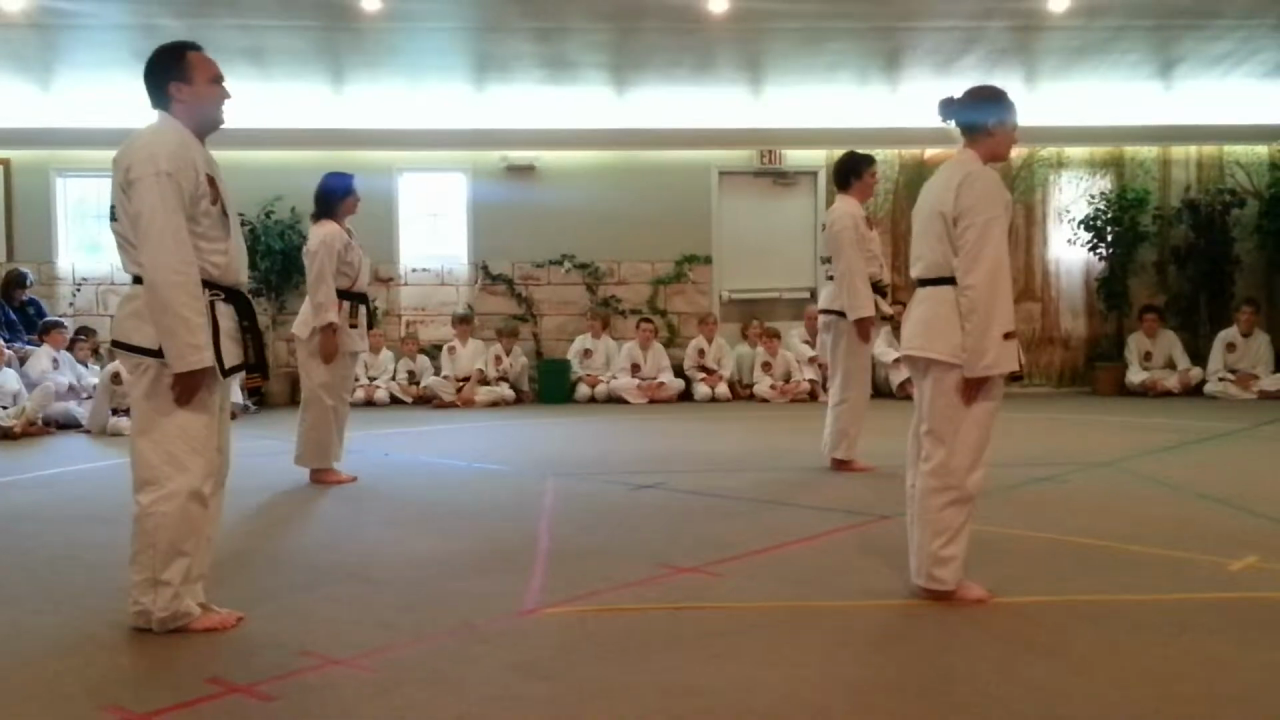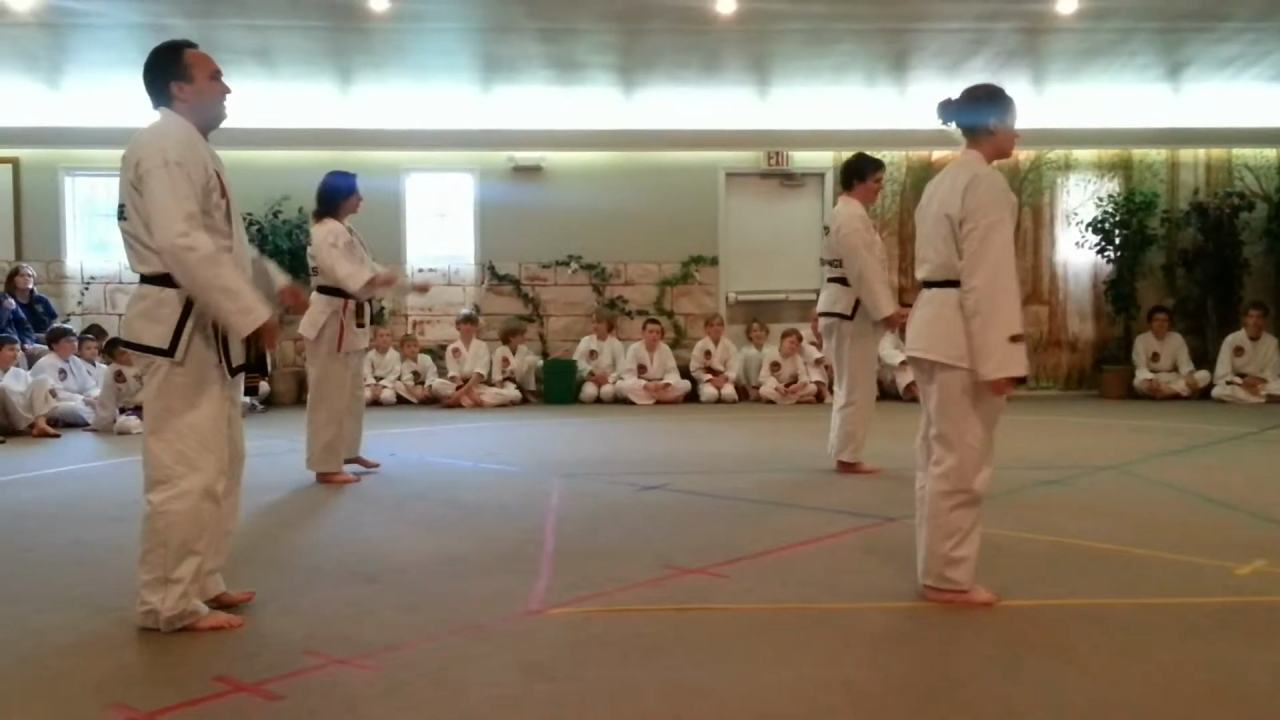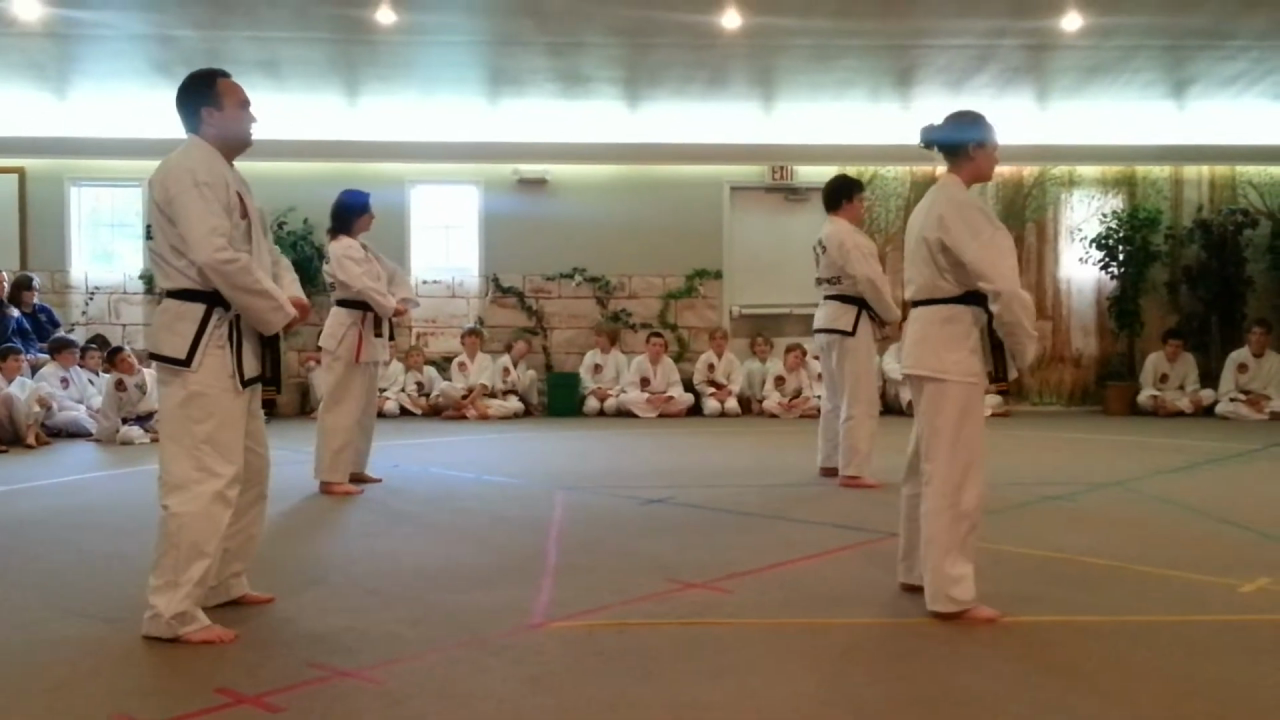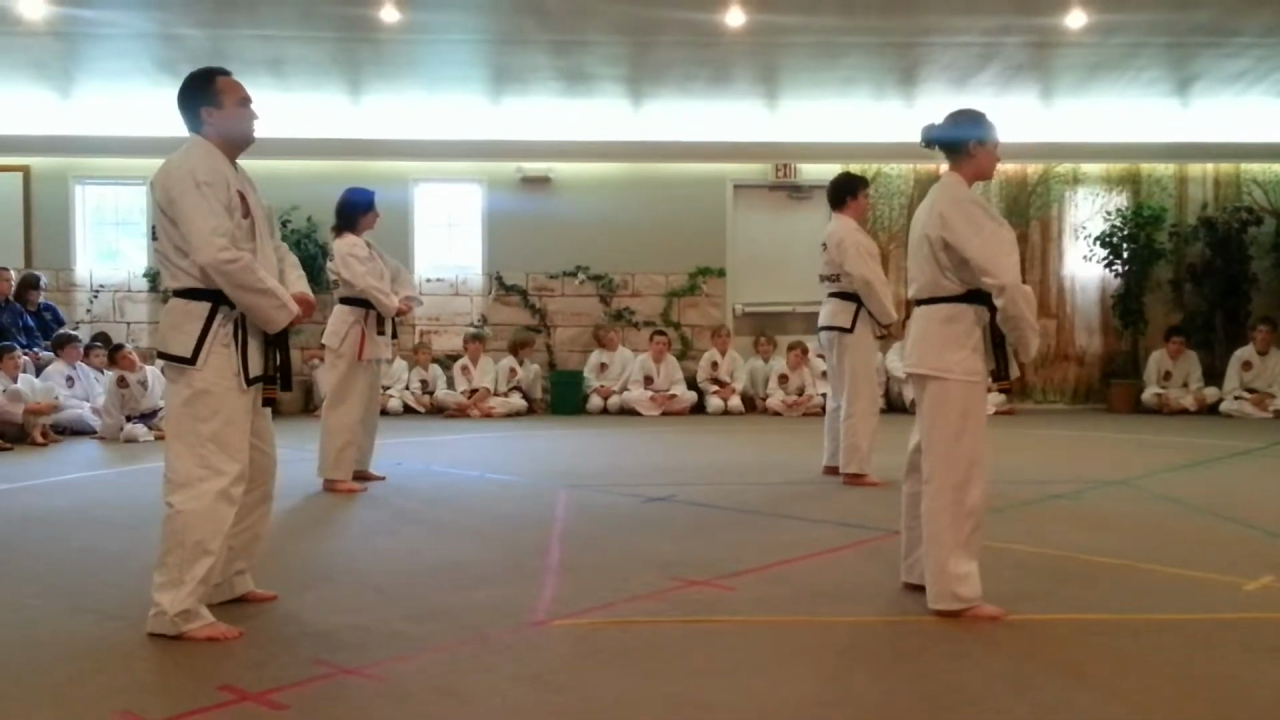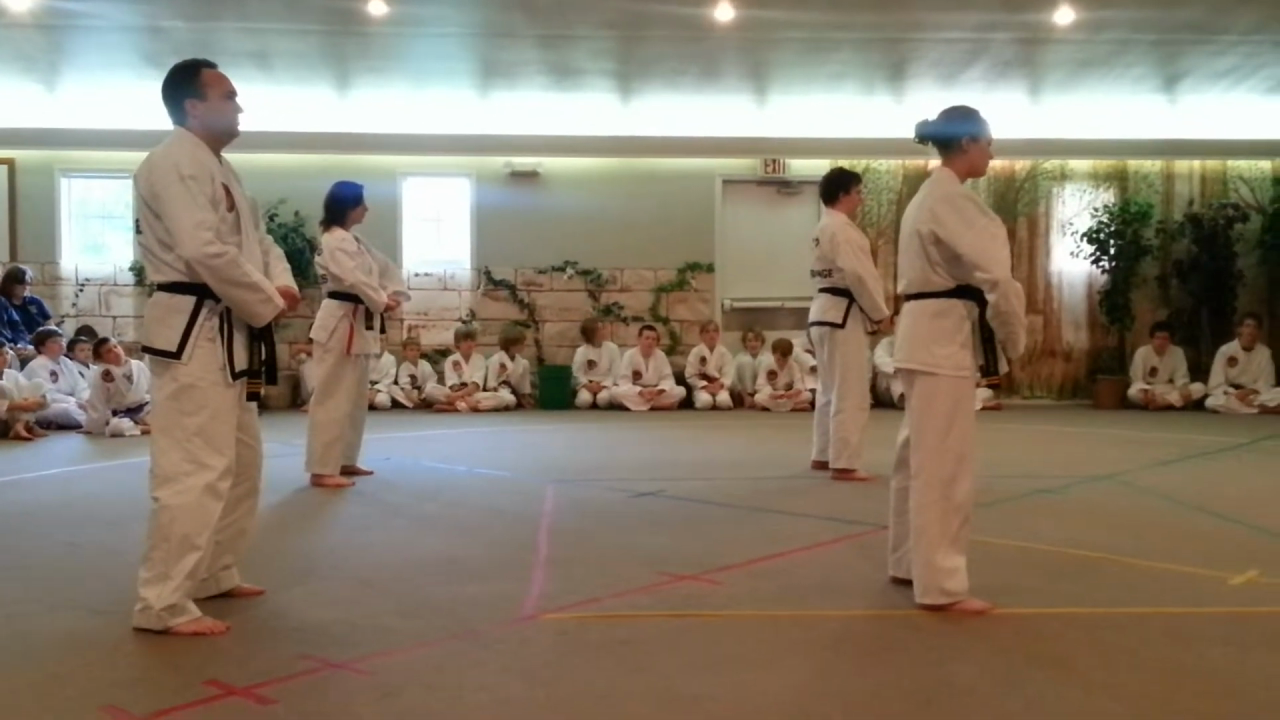
dt=1s
person 1, frame 1
left shoulder: (187, 150)
right shoulder: (158, 151)
right elbow: (166, 263)
right wrist: (188, 354)
left hip: (202, 328)
right hip: (173, 332)
left knee: (201, 471)
right knee: (175, 475)
left ankle: (181, 597)
right ankle: (163, 605)
person 1, frame 2
left shoulder: (190, 147)
right shoulder: (165, 145)
left elbow: (222, 238)
right elbow: (184, 244)
left wrist: (276, 283)
right wrist: (249, 312)
left hip: (203, 327)
right hip: (180, 327)
left knee: (219, 461)
right knee: (187, 471)
left ankle: (198, 579)
right ankle: (169, 604)
person 1, frame 3
left shoulder: (226, 175)
right shoulder: (189, 170)
left elbow: (262, 249)
right elbow: (218, 258)
left wrist: (290, 295)
right wrist: (278, 312)
left hip: (231, 340)
right hip: (201, 341)
left knee: (246, 469)
right knee: (203, 478)
left ankle: (222, 582)
right ankle: (172, 612)
person 1, frame 4
left shoulder: (233, 175)
right shoulder: (189, 170)
left elbow: (270, 246)
right elbow: (219, 258)
left wrist: (297, 290)
right wrist: (282, 311)
left hip: (239, 340)
right hip: (208, 339)
left knee: (253, 468)
right knee: (207, 476)
left ankle: (226, 579)
right ankle: (177, 609)
person 1, frame 5
left shoulder: (219, 169)
right shoulder: (174, 164)
left elbow: (257, 239)
right elbow: (205, 252)
left wrist: (282, 284)
right wrist: (267, 304)
left hip: (226, 334)
right hip: (193, 333)
left knee: (239, 462)
right knee: (195, 471)
left ankle: (213, 574)
right ankle: (163, 604)
person 2, frame 1
left shoulder: (942, 178)
right shoulder: (981, 180)
right elbow: (981, 276)
right wrist: (981, 357)
left hip: (930, 323)
right hip: (961, 330)
left knee: (932, 454)
right knee: (953, 458)
left ankle: (931, 568)
right ankle: (940, 576)
person 2, frame 2
left shoulder: (945, 180)
right shoulder: (985, 180)
right elbow: (988, 274)
right wrist: (1000, 355)
left hip: (932, 323)
right hip: (961, 331)
left knee: (939, 457)
right knee: (961, 462)
left ankle: (937, 571)
right ankle: (947, 579)
person 2, frame 3
left shoulder: (932, 203)
right shoulder: (959, 204)
right elbow: (1000, 282)
right wrist: (1024, 345)
left hip: (931, 339)
right hip: (951, 345)
left knee: (929, 464)
right knee: (953, 471)
left ankle: (919, 569)
right ankle: (950, 593)
person 2, frame 4
left shoulder: (935, 201)
right shoulder: (961, 203)
right elbow: (1004, 279)
right wrist: (1026, 340)
left hip: (934, 336)
right hip: (953, 342)
left knee: (930, 462)
right knee: (955, 468)
left ankle: (922, 567)
right ankle: (953, 591)
person 2, frame 5
left shoulder: (927, 196)
right shoulder: (953, 198)
right elbow: (995, 274)
right wrist: (1014, 336)
left hip: (924, 332)
right hip: (943, 337)
left knee: (918, 455)
right knee: (943, 463)
left ankle: (909, 562)
right ankle: (940, 585)
person 3, frame 1
left shoulder: (847, 212)
right shoulder: (847, 214)
right elbow: (850, 268)
left wrist: (861, 309)
right wrist: (861, 312)
left hip: (842, 306)
right hip: (847, 307)
left knee: (848, 384)
right knee: (851, 385)
left ankle: (839, 450)
right ankle: (841, 454)
person 3, frame 2
left shoulder: (846, 213)
right shoulder: (852, 217)
right elbow: (863, 269)
left wrist: (882, 306)
right wrist: (886, 309)
left hip: (839, 303)
right hip: (850, 307)
left knee: (850, 383)
right knee: (858, 386)
left ankle: (843, 450)
right ankle: (847, 457)
person 3, frame 3
left shoulder: (825, 236)
right shoulder: (849, 236)
right elbow: (871, 280)
left wrist: (879, 313)
right wrist: (890, 314)
left hip: (829, 318)
right hip: (850, 321)
left knee: (835, 396)
right knee: (859, 401)
left ankle: (830, 461)
right ankle: (852, 470)
person 3, frame 4
left shoulder: (833, 232)
right shoulder: (850, 233)
right elbow: (867, 280)
left wrist: (880, 316)
right wrist: (888, 317)
left hip: (835, 316)
right hip: (852, 319)
left knee: (841, 395)
right knee: (860, 398)
left ankle: (835, 460)
right ankle: (854, 468)
person 3, frame 5
left shoulder: (825, 227)
right shoulder: (842, 228)
right elbow: (859, 275)
left wrist: (872, 312)
right wrist: (879, 312)
left hip: (825, 311)
right hip: (843, 314)
left knee: (830, 389)
right knee: (850, 393)
left ankle: (824, 455)
right ankle: (843, 463)
person 4, frame 1
left shoulder: (344, 232)
right shoulder: (326, 234)
right elbow: (320, 286)
left wrist: (364, 327)
right wrist: (327, 332)
left hip: (346, 323)
right hip: (327, 324)
left knee: (338, 397)
right knee: (323, 396)
left ankle: (325, 463)
right ankle: (319, 467)
person 4, frame 2
left shoulder: (345, 232)
right shoulder: (326, 231)
left elbow: (366, 267)
right elbow: (340, 268)
left wrist: (408, 285)
right wrist: (370, 281)
left hip: (348, 320)
right hip: (330, 319)
left knee: (353, 391)
right knee: (329, 394)
left ankle: (348, 451)
right ankle: (326, 466)
person 4, frame 3
left shoulder: (363, 249)
right shoulder: (342, 248)
left elbow: (394, 274)
right elbow: (363, 284)
left wrist: (403, 300)
right wrist: (391, 308)
left hip: (367, 332)
right hip: (349, 331)
left knee: (365, 405)
right knee: (341, 404)
left ankle: (353, 468)
right ankle: (331, 477)
person 4, frame 4
left shoulder: (367, 247)
right shoulder: (346, 246)
left elbow: (397, 273)
right elbow: (366, 283)
left wrist: (406, 299)
right wrist: (394, 307)
left hip: (370, 329)
right hip: (352, 329)
left knee: (368, 402)
right knee: (344, 402)
left ankle: (356, 466)
right ankle: (334, 475)
person 4, frame 5
left shoulder: (355, 241)
right shoulder: (334, 240)
left elbow: (385, 268)
right elbow: (355, 279)
left wrist: (395, 295)
right wrist: (381, 302)
left hip: (358, 325)
right hip: (340, 324)
left knee: (356, 397)
right knee: (332, 397)
left ankle: (344, 460)
right ankle: (322, 469)
